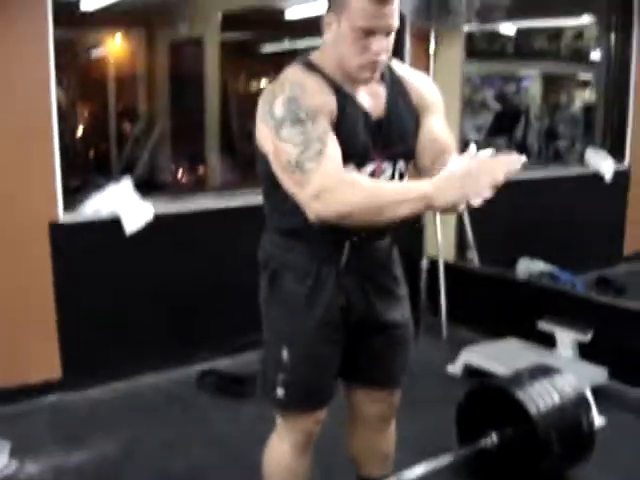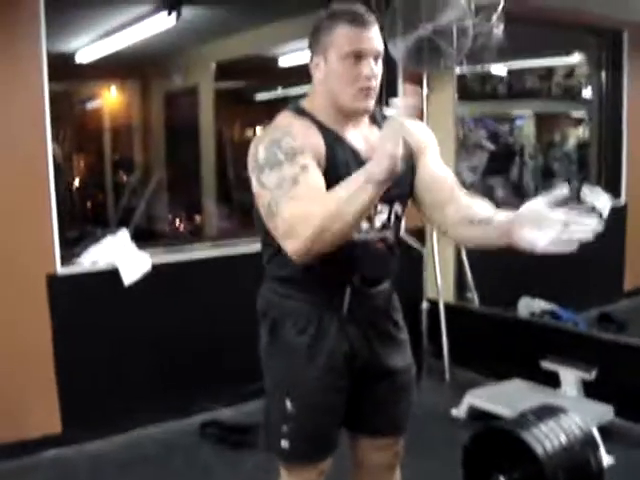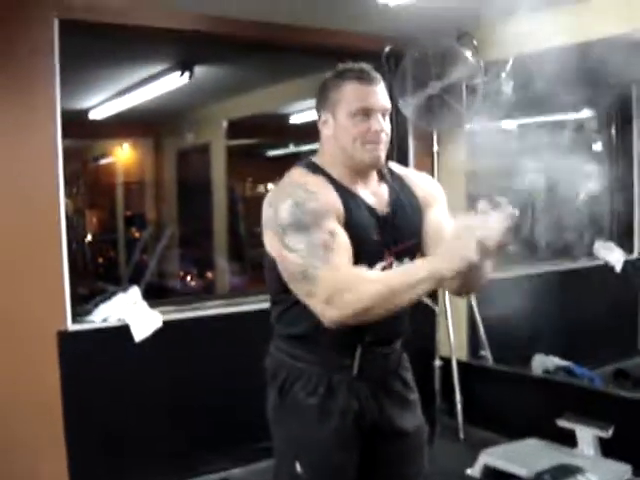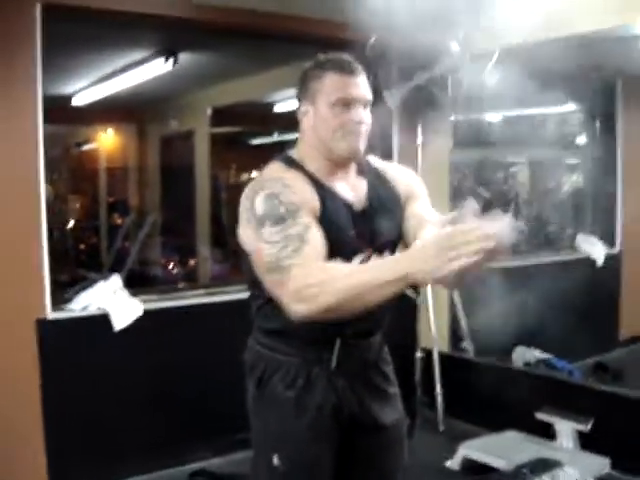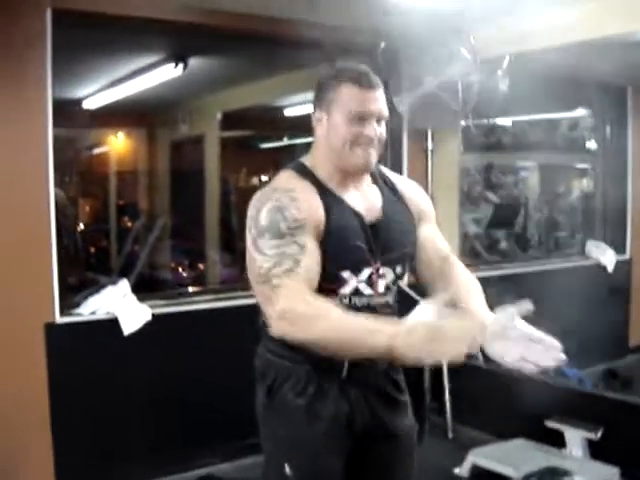
dt=0.5s
person 1, frame 1
left shoulder: (414, 90)
right shoulder: (296, 96)
left elbow: (446, 167)
right elbow: (323, 199)
left wrist: (470, 180)
right wrist: (434, 191)
left hip: (377, 264)
right hip: (306, 275)
left knee: (380, 407)
right knee: (300, 422)
person 1, frame 2
left shoulder: (414, 131)
right shoulder: (285, 140)
left elbow: (452, 211)
right elbow: (301, 238)
left wrist: (516, 226)
right wrist: (378, 169)
left hip: (377, 307)
right hip: (307, 316)
person 1, frame 3
left shoulder: (417, 187)
right shoulder: (302, 198)
left elbow: (459, 281)
right elbow: (338, 303)
left wrist: (474, 258)
right wrist: (444, 262)
left hip: (389, 369)
right hip: (315, 379)
person 1, frame 4
left shoulder: (396, 181)
right shoulder: (275, 195)
left elbow: (429, 258)
right elbow: (308, 296)
left wrist: (463, 251)
right wrist: (415, 264)
left hip: (368, 365)
right hip: (295, 372)
person 1, frame 5
left shoulder: (406, 195)
right shoulder: (286, 202)
left elbow: (447, 274)
right elbow: (288, 314)
left wrist: (484, 324)
right wrist: (398, 339)
left hip: (380, 378)
right hip: (304, 384)
